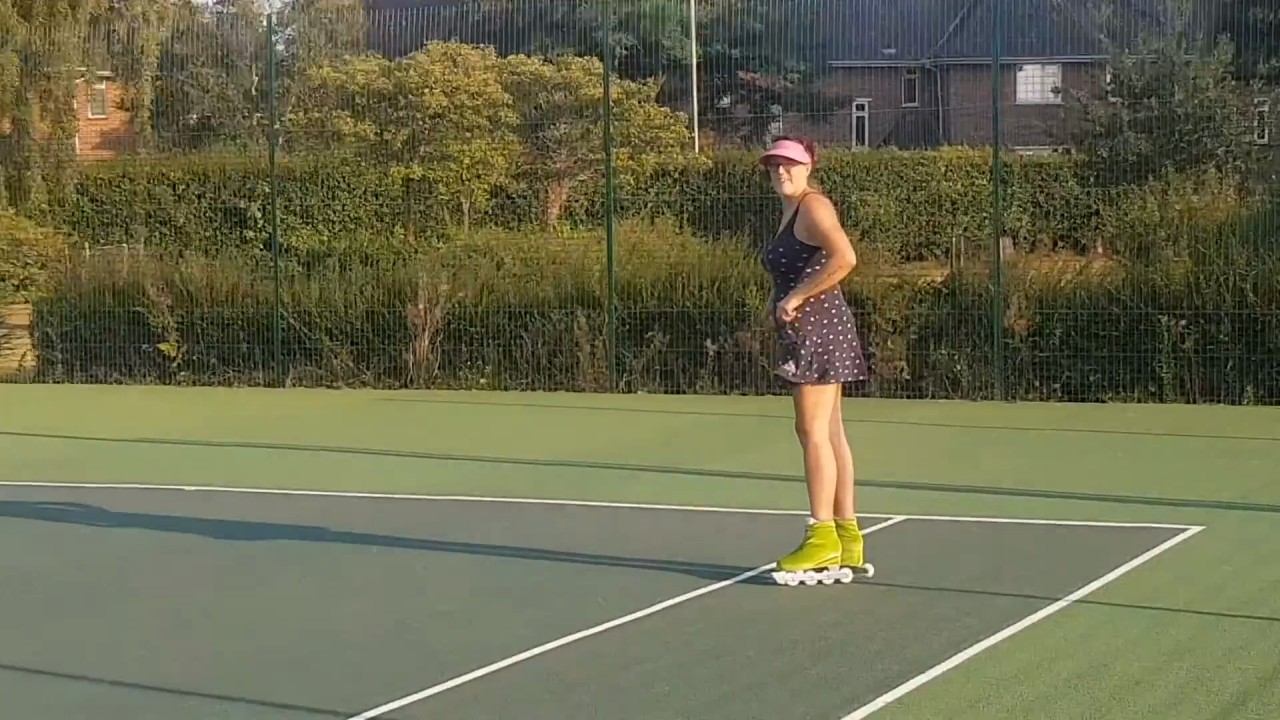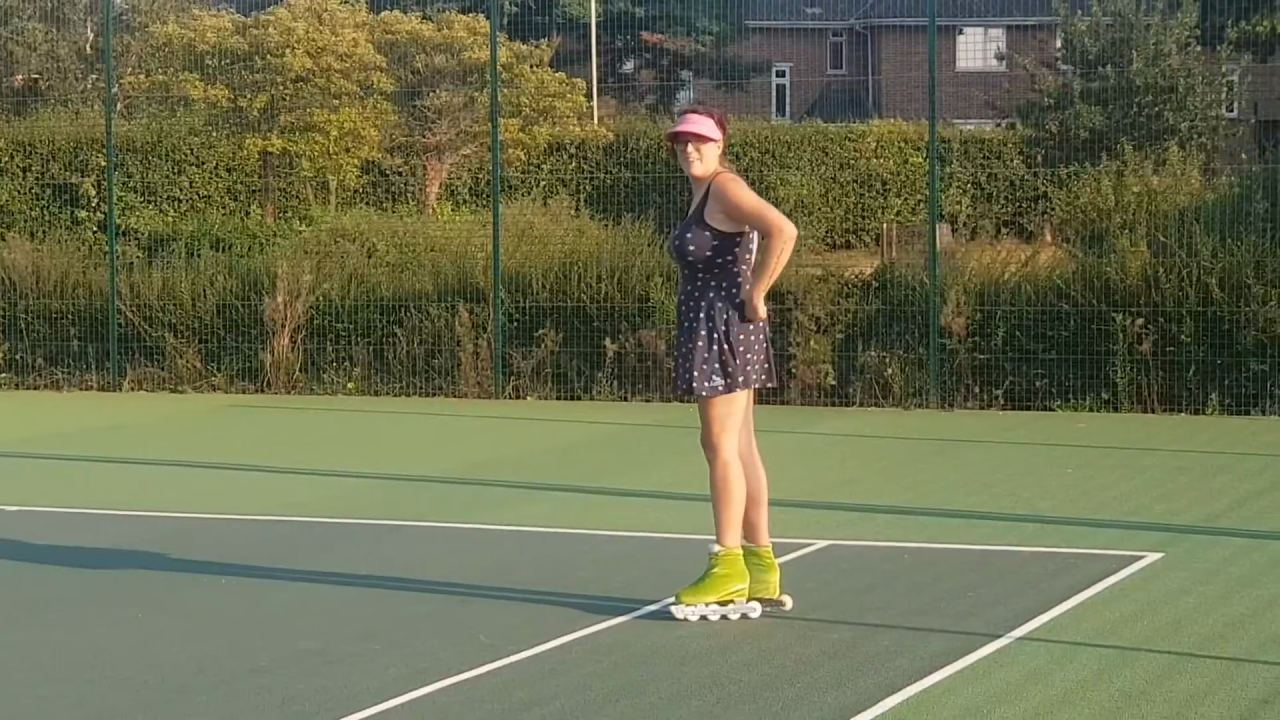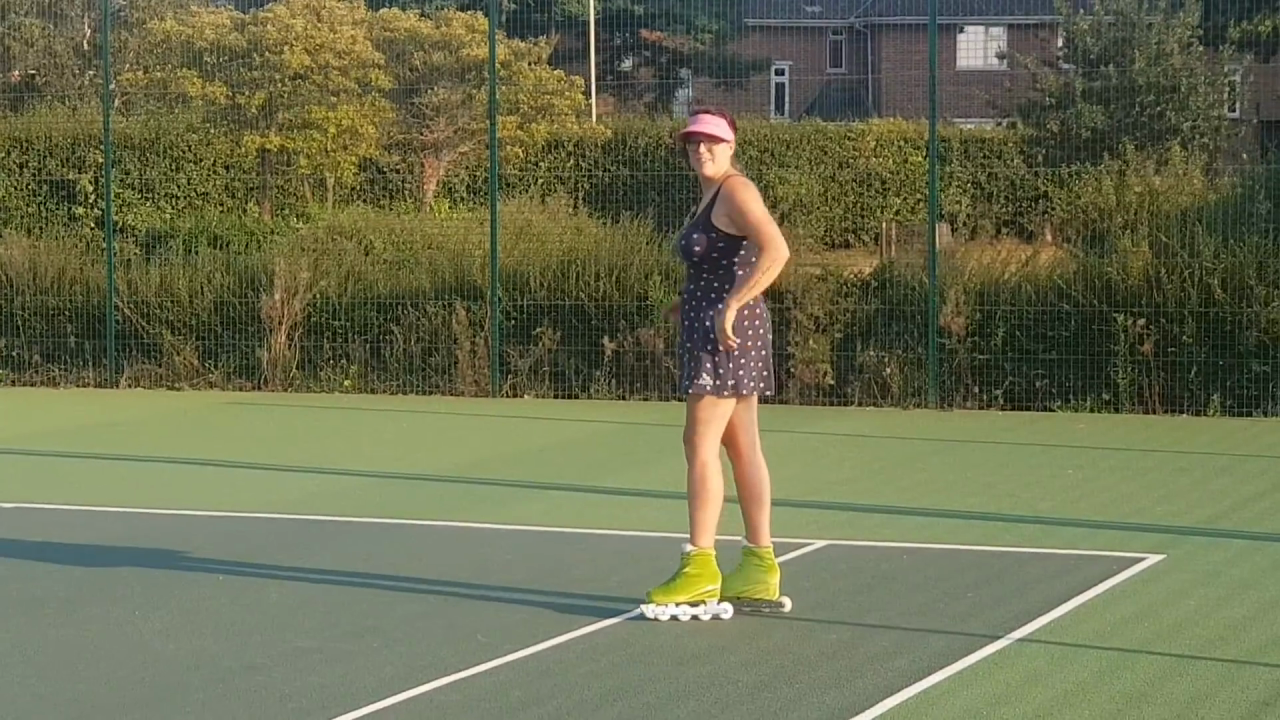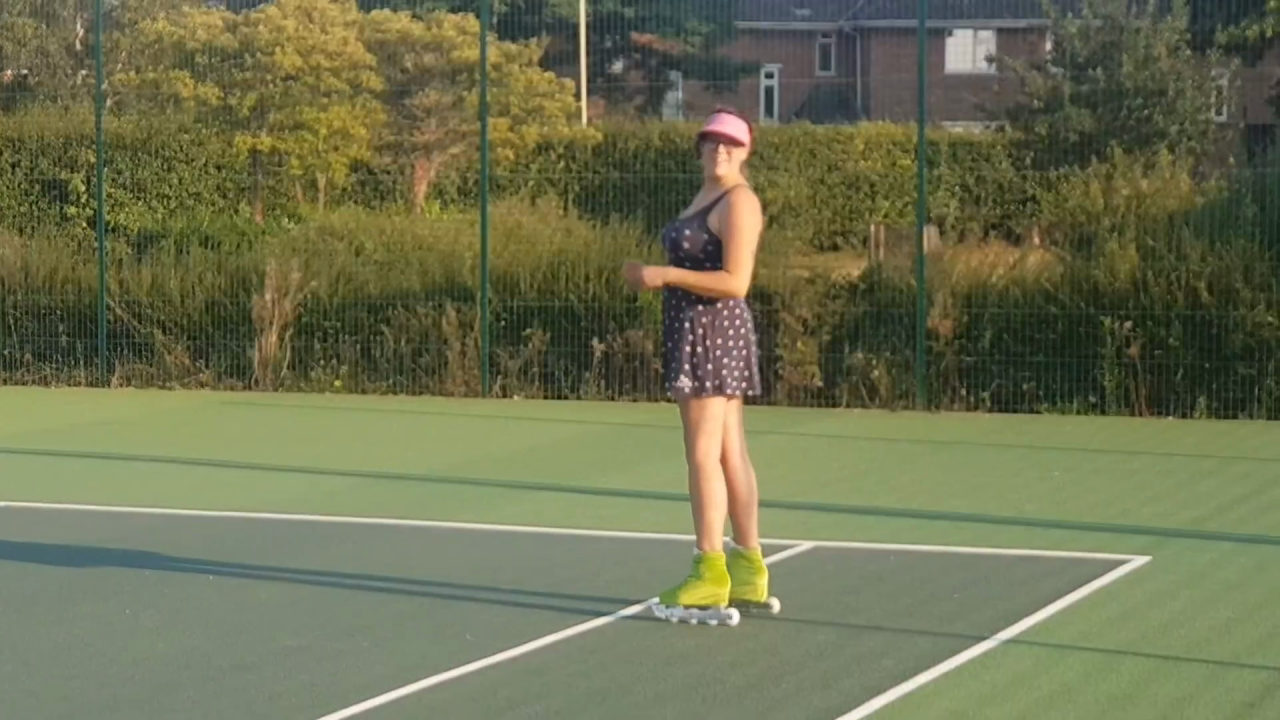
dt=0.5s
person 1, frame 1
left shoulder: (813, 206)
right shoulder: (790, 210)
left elbow: (844, 258)
left wrist: (794, 298)
right wrist: (781, 303)
left hip: (818, 327)
right hip: (807, 331)
left knee: (812, 432)
right knee: (830, 433)
left ankle: (822, 538)
right ankle: (846, 537)
person 1, frame 2
left shoulder: (724, 187)
right shoulder: (704, 193)
left elbow: (783, 231)
left wrist: (754, 295)
left hip: (725, 329)
right hip: (712, 330)
left knee: (720, 447)
right knee: (739, 449)
person 1, frame 3
left shoulder: (735, 191)
right shoulder: (713, 195)
left elbow: (775, 251)
left wrist: (730, 306)
right wrist: (689, 301)
left hip: (724, 334)
right hip: (722, 331)
left knee: (700, 445)
right knee: (743, 448)
person 1, frame 4
left shoulder: (738, 201)
right shoulder: (706, 196)
left elbow: (735, 283)
left wrist: (665, 276)
right wrist: (657, 273)
left hip: (712, 332)
right hip: (700, 334)
left knee: (703, 452)
right knee: (730, 451)
